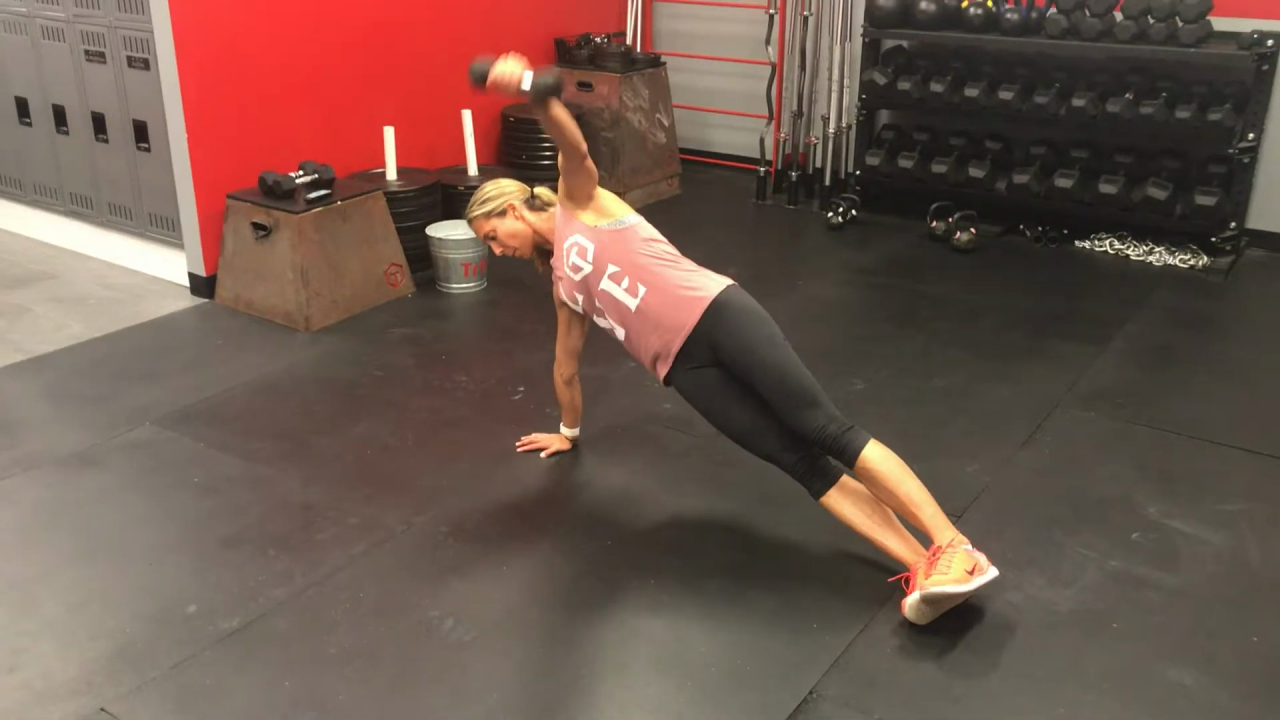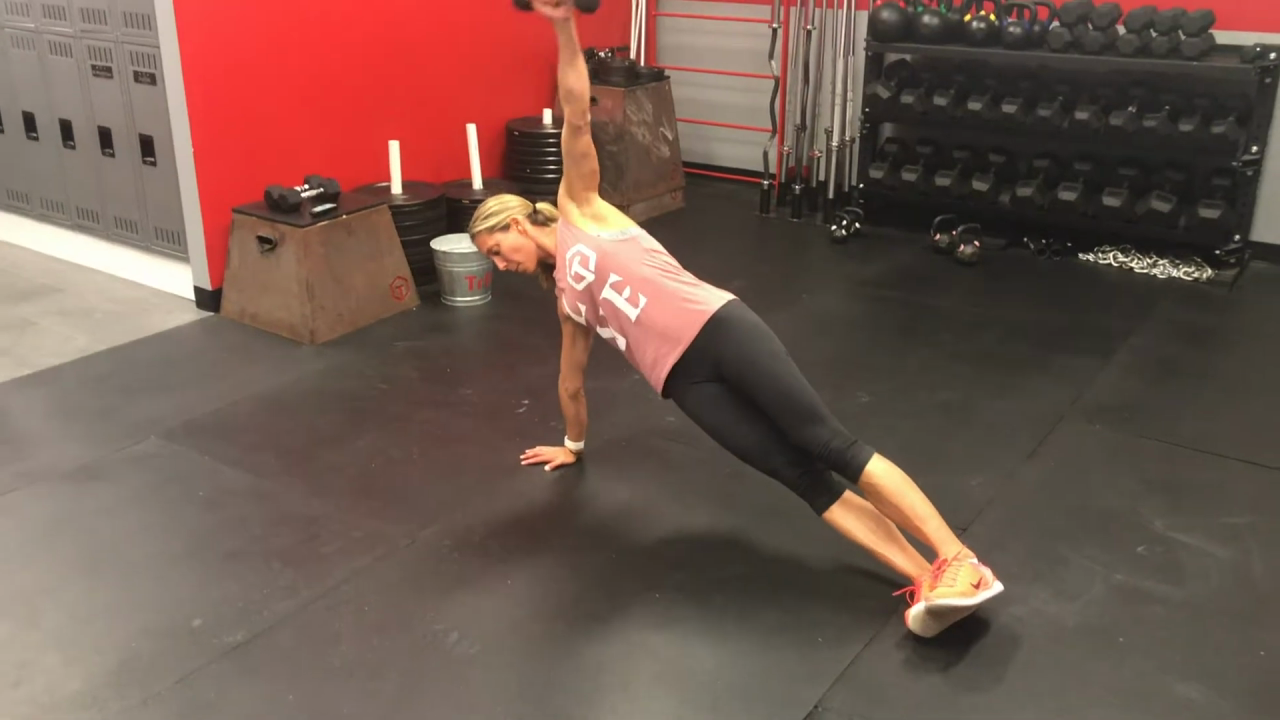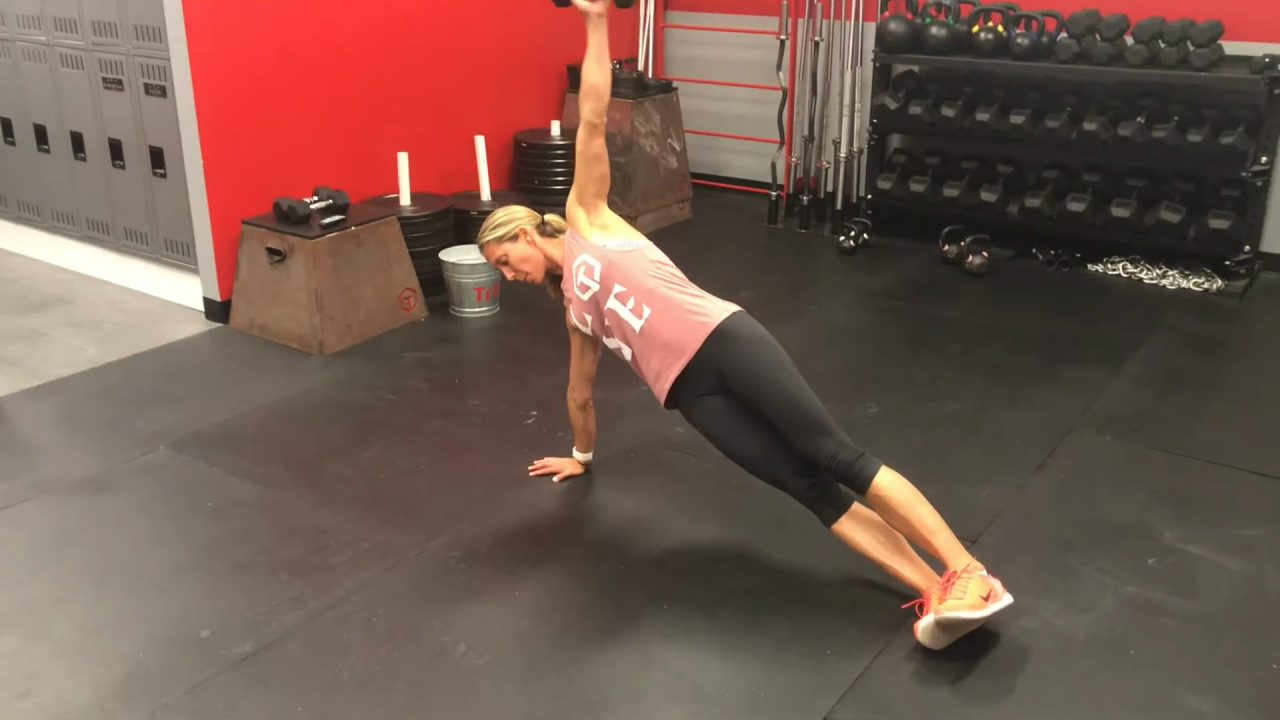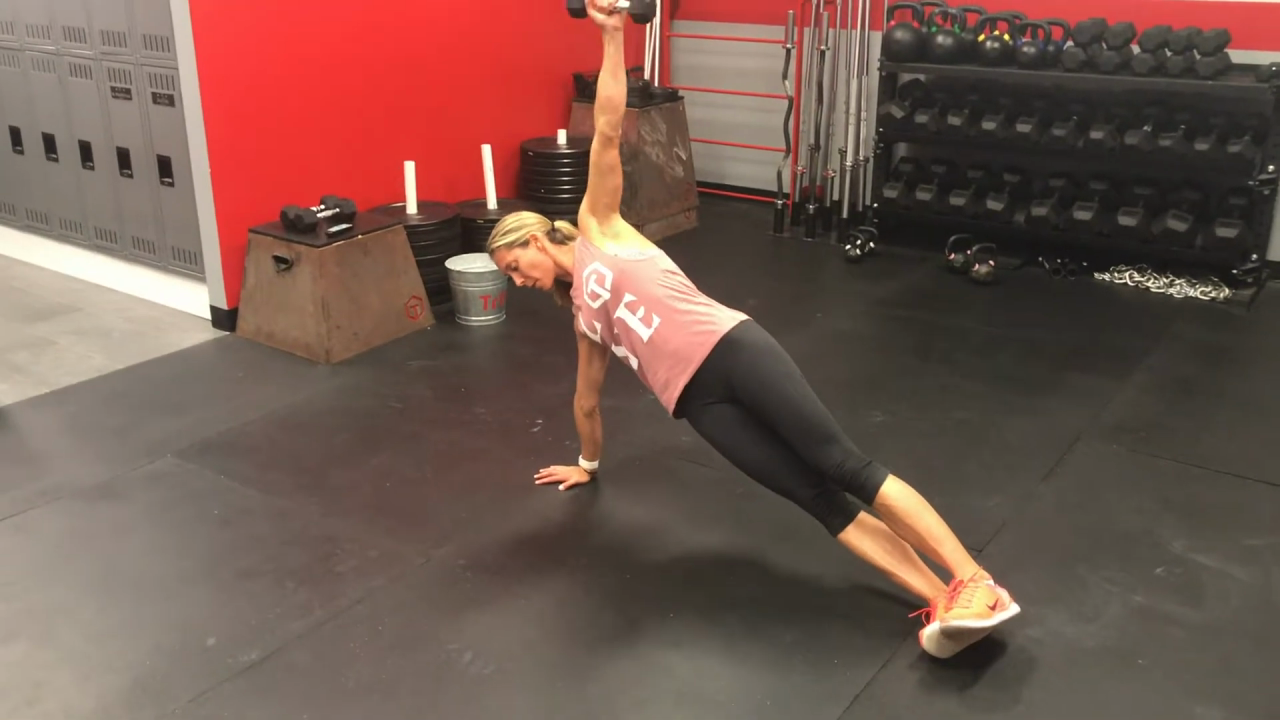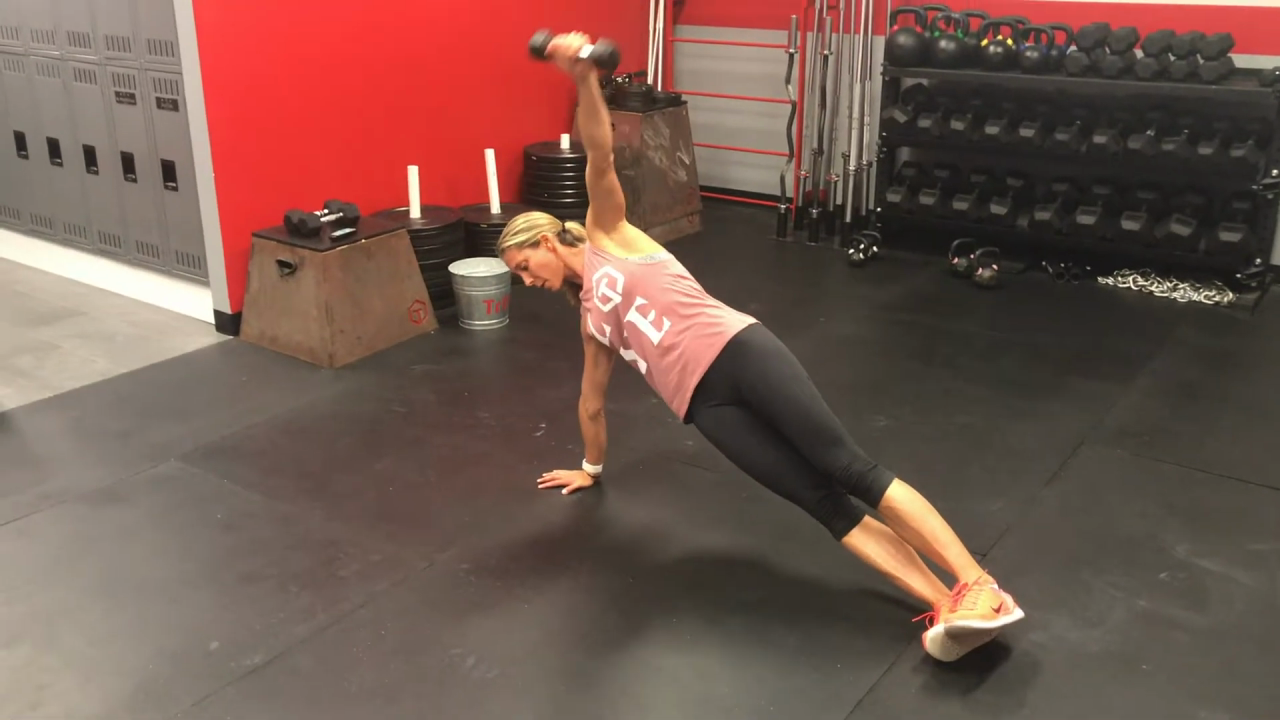
dt=0.3s
person 1, frame 1
left shoulder: (579, 204)
right shoulder: (563, 283)
left elbow: (571, 142)
right elbow: (567, 366)
left wrist: (529, 93)
right wrist: (567, 432)
left hip: (715, 309)
right hip: (687, 364)
left knee: (828, 432)
right knee: (805, 464)
left ankle: (954, 548)
right ankle: (922, 568)
person 1, frame 2
left shoulder: (577, 210)
right shoulder: (565, 294)
left elbow: (577, 118)
right elbow: (572, 379)
right wrist: (573, 445)
left hip: (718, 326)
right hip: (687, 378)
left knee: (833, 446)
right knee: (804, 477)
left ankle: (958, 562)
right ankle: (926, 580)
person 1, frame 3
left shoulder: (585, 220)
right shoulder: (574, 306)
left elbow: (592, 120)
right elbow: (580, 389)
right wrist: (581, 455)
left hip: (724, 339)
right hip: (692, 391)
left knee: (839, 460)
right knee: (811, 490)
left ankle: (966, 574)
right ankle: (935, 593)
person 1, frame 4
left shoulder: (598, 229)
right shoulder: (582, 314)
left elbow: (608, 136)
right elbow: (587, 398)
right wrist: (587, 465)
left hip: (731, 348)
right hip: (698, 399)
left knee: (847, 468)
right knee: (818, 499)
left ankle: (976, 585)
right ankle: (942, 604)
person 1, frame 5
left shoulder: (606, 236)
right shoulder: (591, 314)
left elbow: (600, 158)
right elbow: (593, 401)
left wrist: (584, 76)
right wrist: (591, 468)
left hip: (738, 350)
right hip: (706, 402)
left knee: (851, 471)
right knee: (824, 504)
left ankle: (977, 587)
right ankle: (944, 606)
